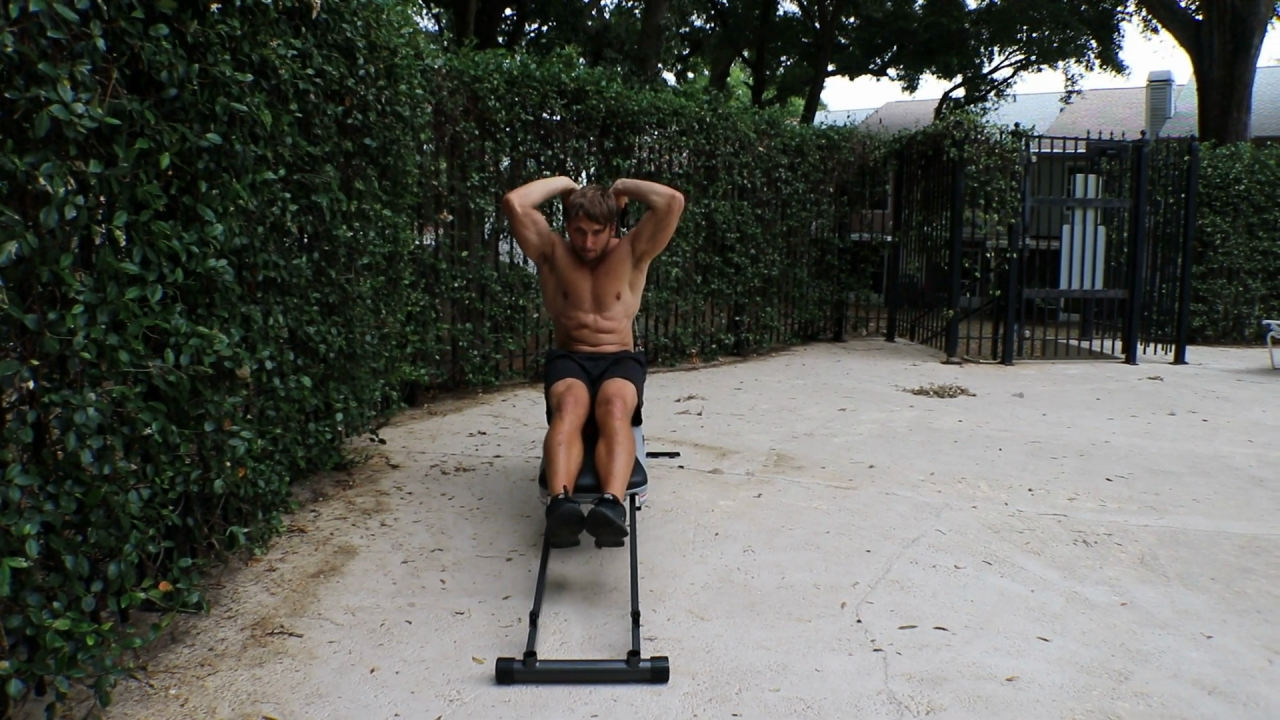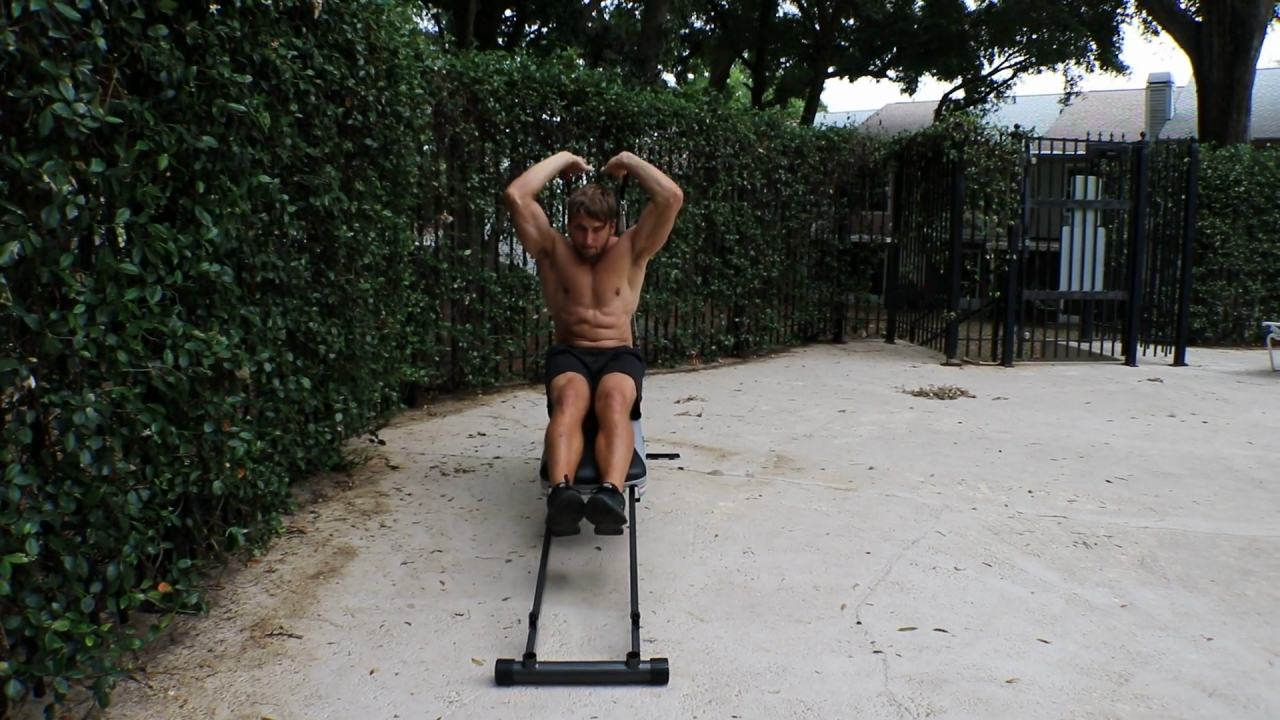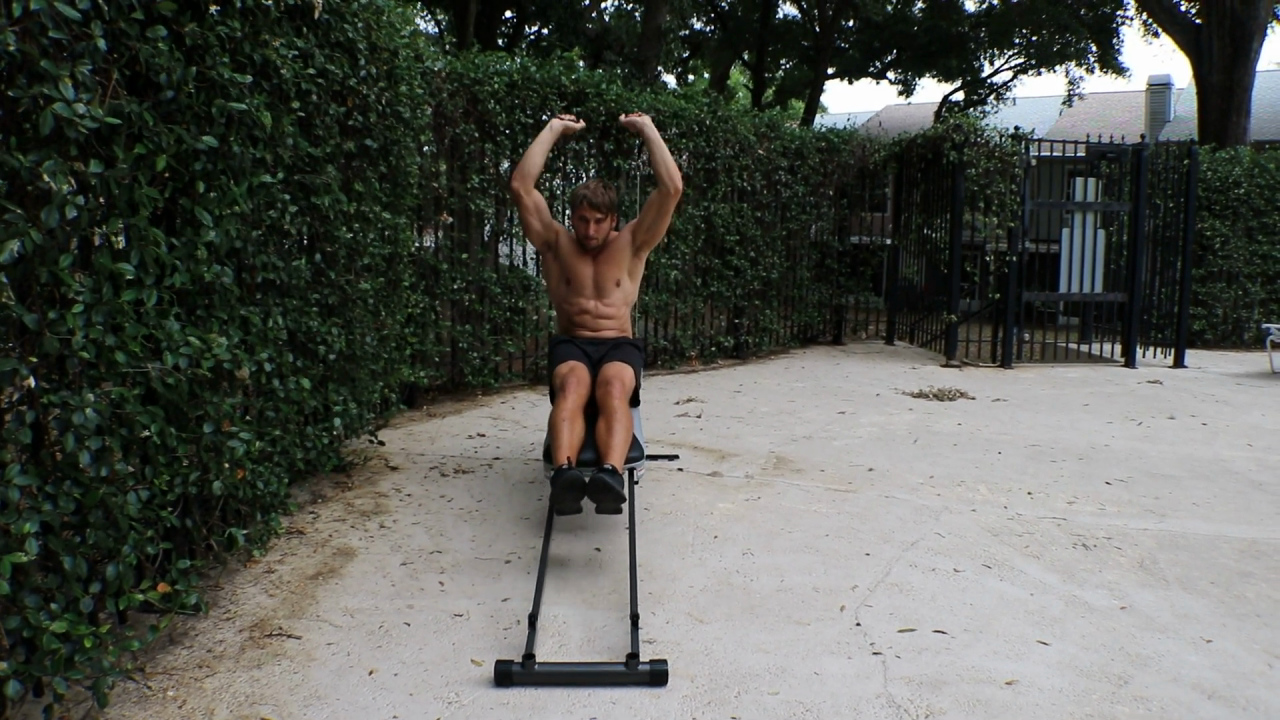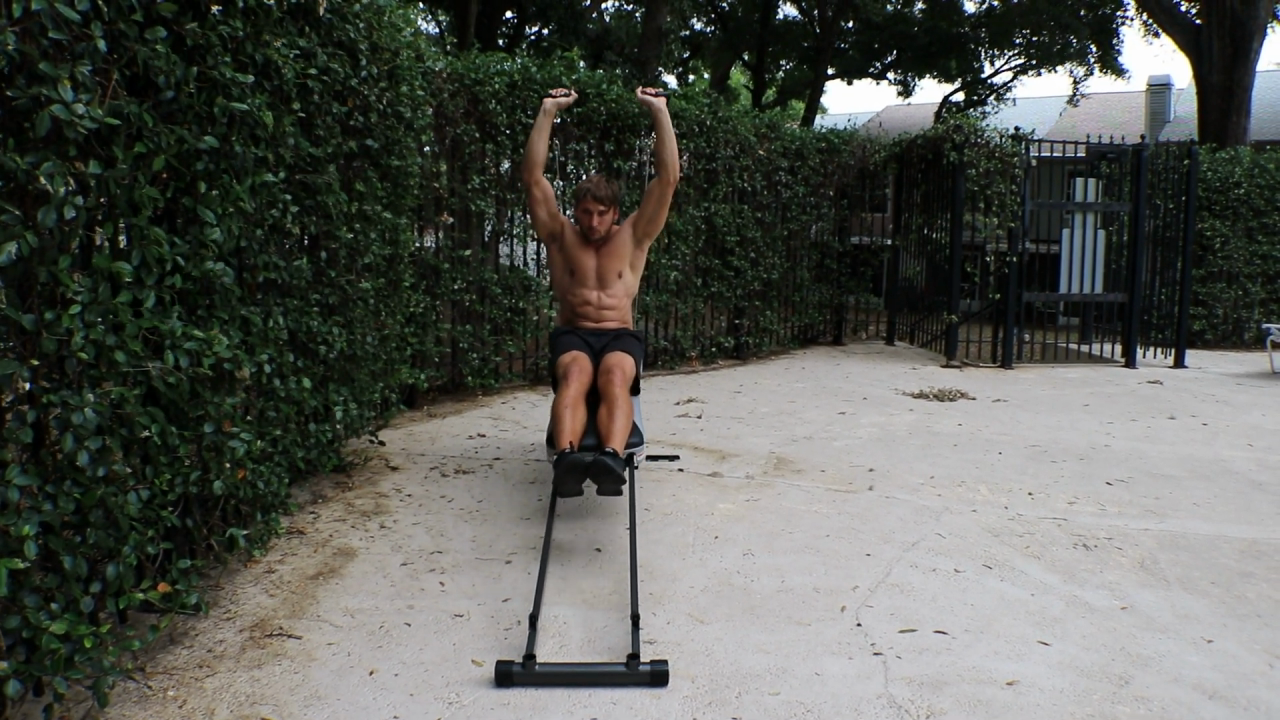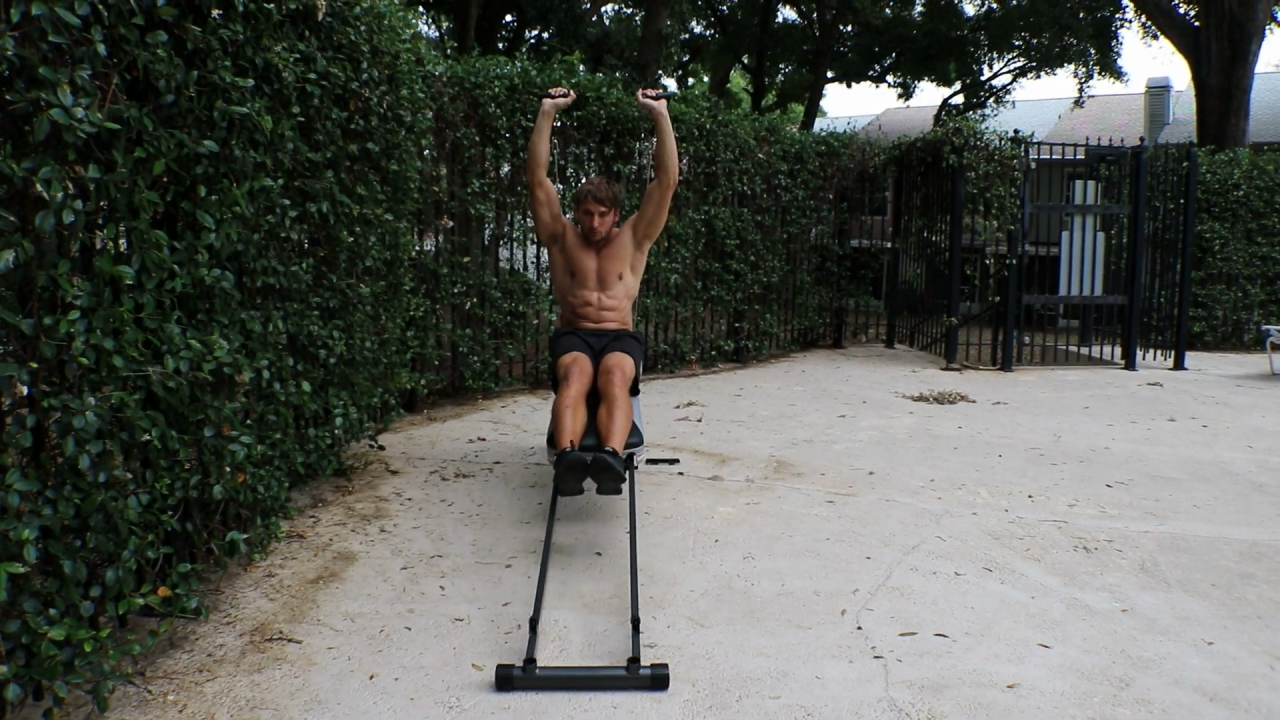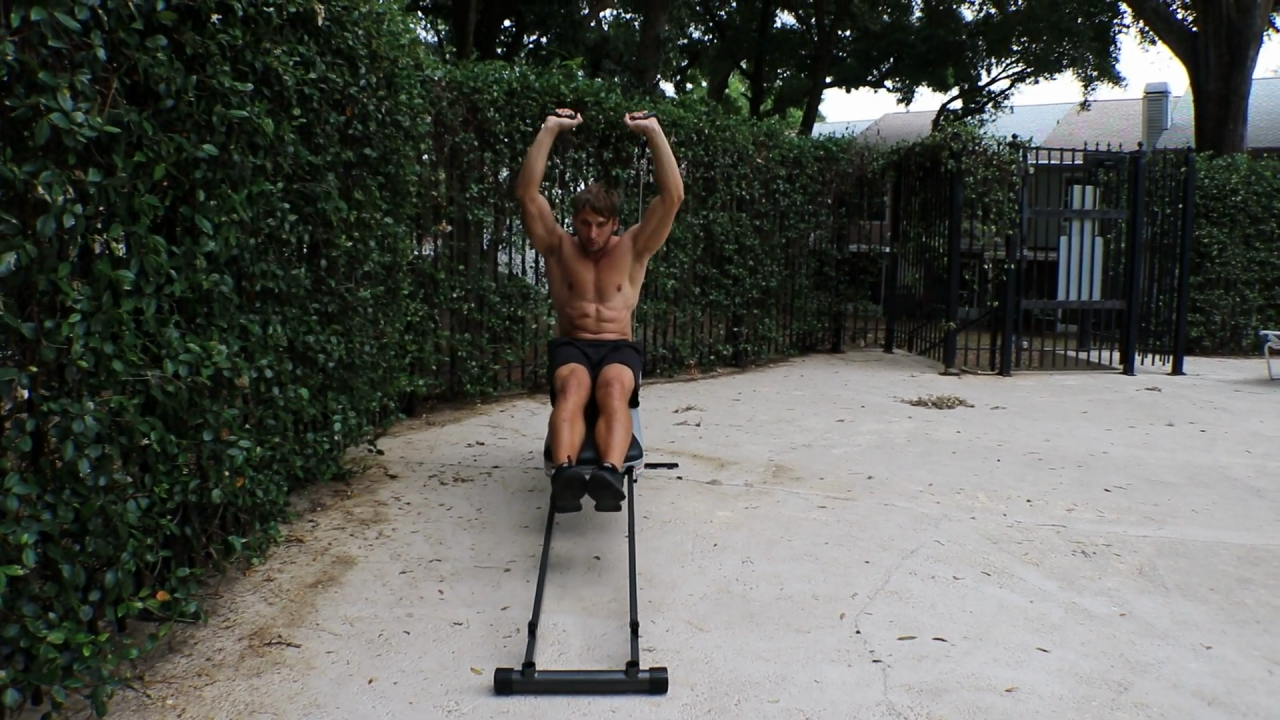
dt=0.3s
person 1, frame 1
left shoulder: (632, 253)
right shoulder: (552, 251)
left elbow: (672, 202)
right elbow: (513, 203)
left wrist: (623, 187)
right wrist: (564, 185)
left hip: (620, 359)
right hip: (568, 358)
left knee: (614, 408)
right knee: (569, 407)
left ankle: (612, 505)
right ankle: (560, 503)
person 1, frame 2
left shoulder: (631, 250)
right shoulder: (553, 250)
left elbow: (671, 199)
right elbow: (515, 197)
left wrist: (630, 161)
right wrist: (561, 159)
left hip: (620, 355)
right hip: (568, 353)
left knee: (613, 401)
right knee: (570, 399)
left ankle: (611, 494)
right ankle: (560, 493)
person 1, frame 3
left shoulder: (632, 243)
right shoulder: (555, 242)
left elbow: (672, 188)
right elbow: (520, 187)
left wrist: (645, 128)
right wrist: (554, 128)
left hip: (620, 345)
right hip: (570, 344)
left knee: (612, 387)
right knee: (572, 386)
left ankle: (611, 475)
right ankle: (564, 474)
person 1, frame 4
left shoulder: (634, 238)
right shoulder: (560, 237)
left elbow: (667, 178)
right elbow: (533, 178)
left wrist: (660, 112)
right wrist: (548, 111)
left hip: (621, 337)
right hip: (572, 335)
left knee: (614, 377)
right knee: (575, 375)
left ankle: (612, 459)
right ankle: (565, 459)
person 1, frame 5
left shoulder: (634, 239)
right shoulder: (561, 237)
left elbow: (666, 181)
right elbow: (537, 179)
left wrist: (660, 114)
right wrist: (546, 112)
left hip: (621, 338)
right hip: (573, 336)
left knee: (613, 377)
right knee: (575, 375)
left ankle: (612, 457)
right ankle: (567, 457)
person 1, frame 6
left shoulder: (633, 248)
right shoulder: (558, 247)
left elbow: (673, 196)
right elbow: (526, 192)
left wrist: (654, 131)
right wrist: (549, 128)
left hip: (619, 349)
right hip: (571, 347)
left knee: (613, 389)
right knee: (572, 388)
left ankle: (610, 474)
right ankle: (564, 473)
